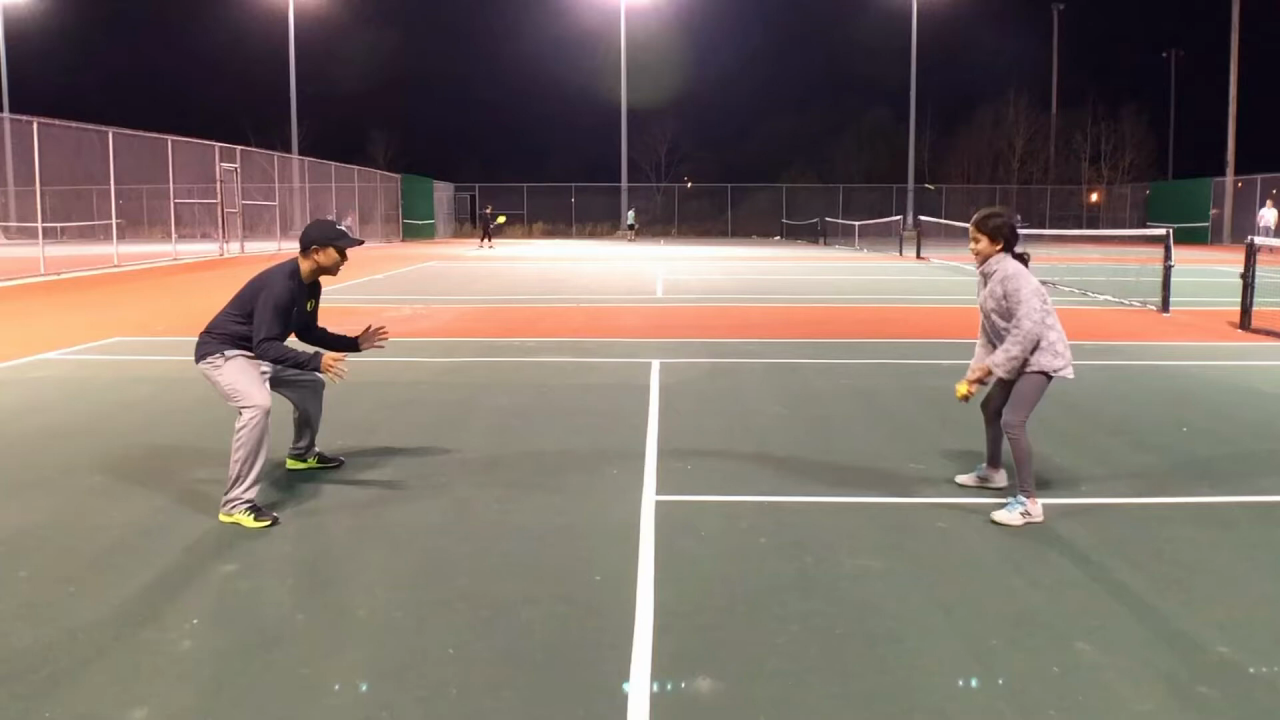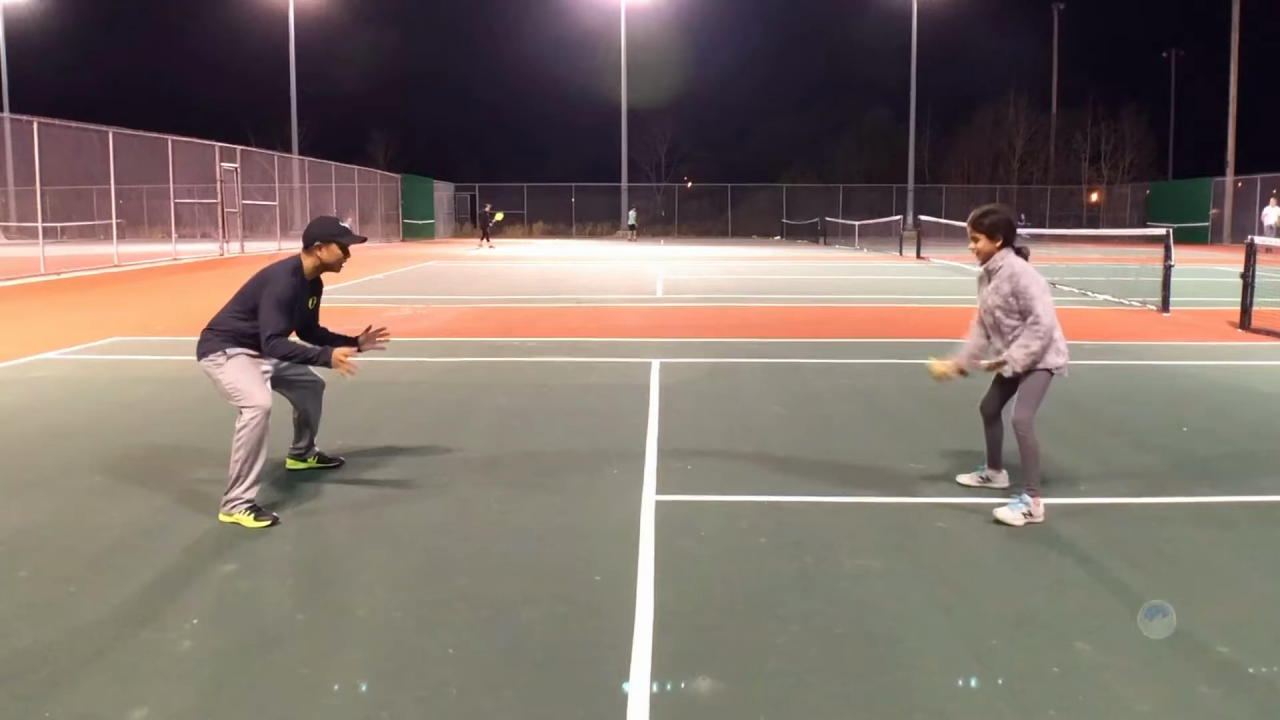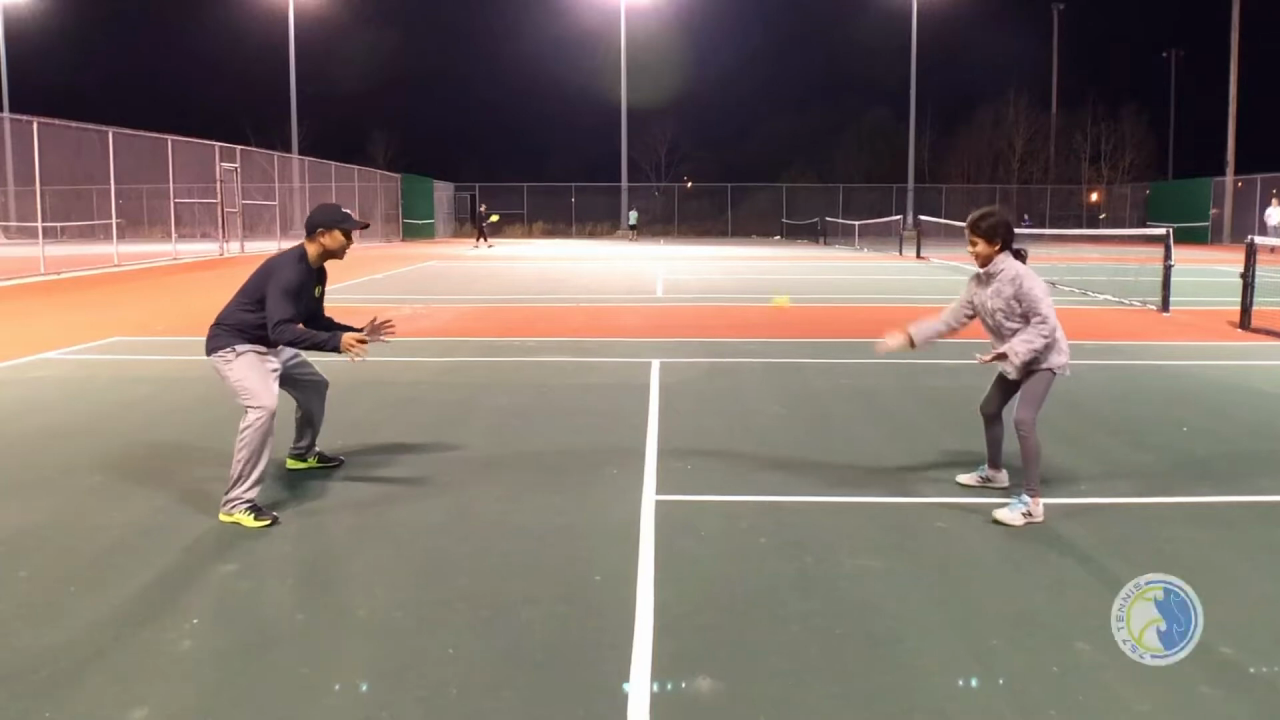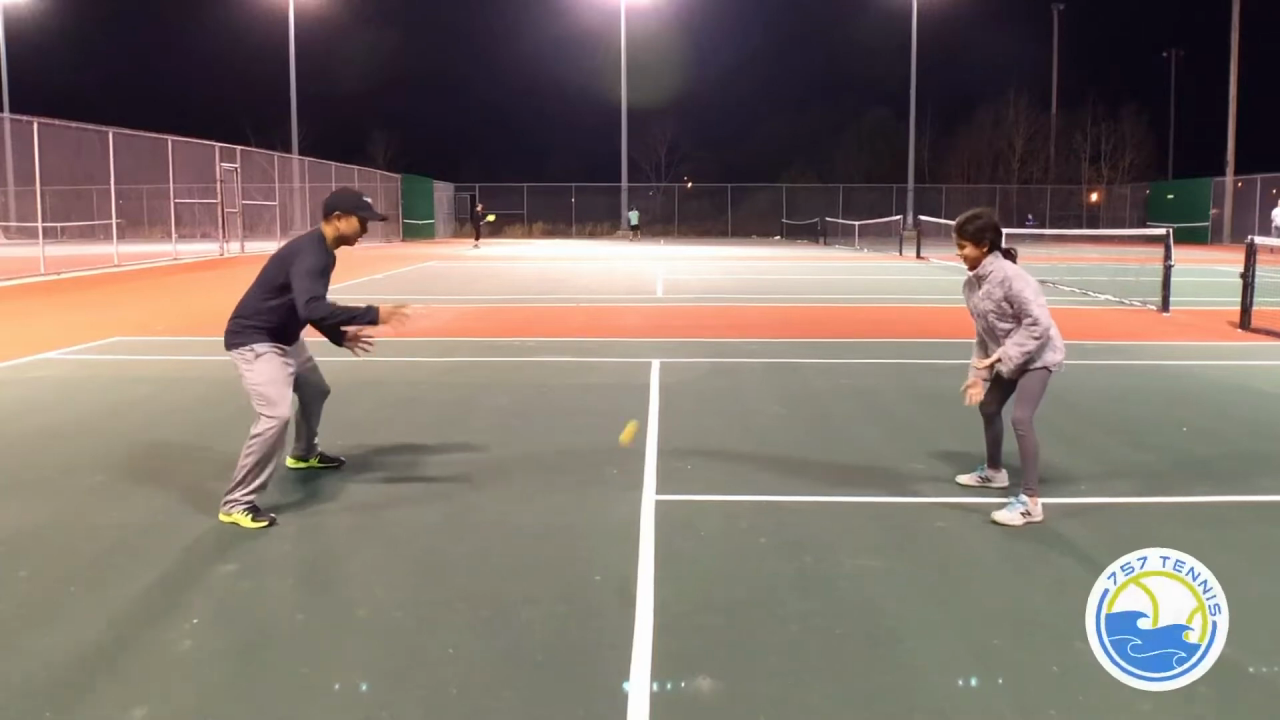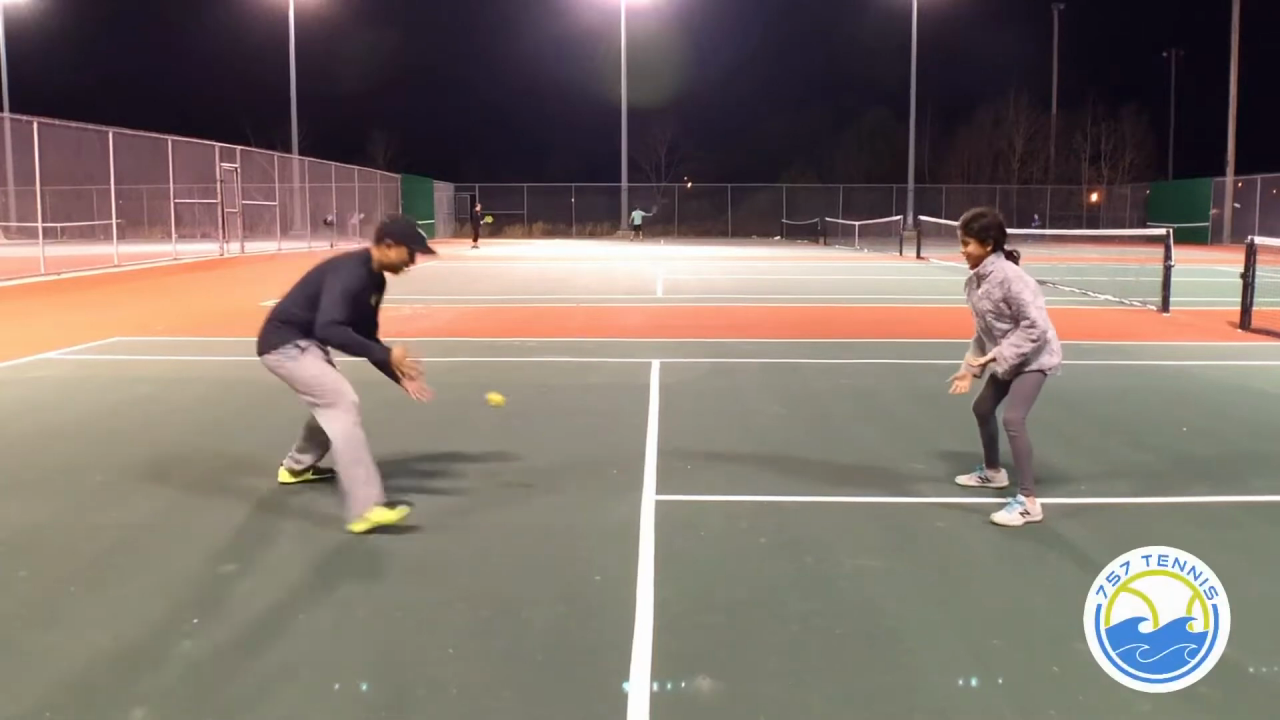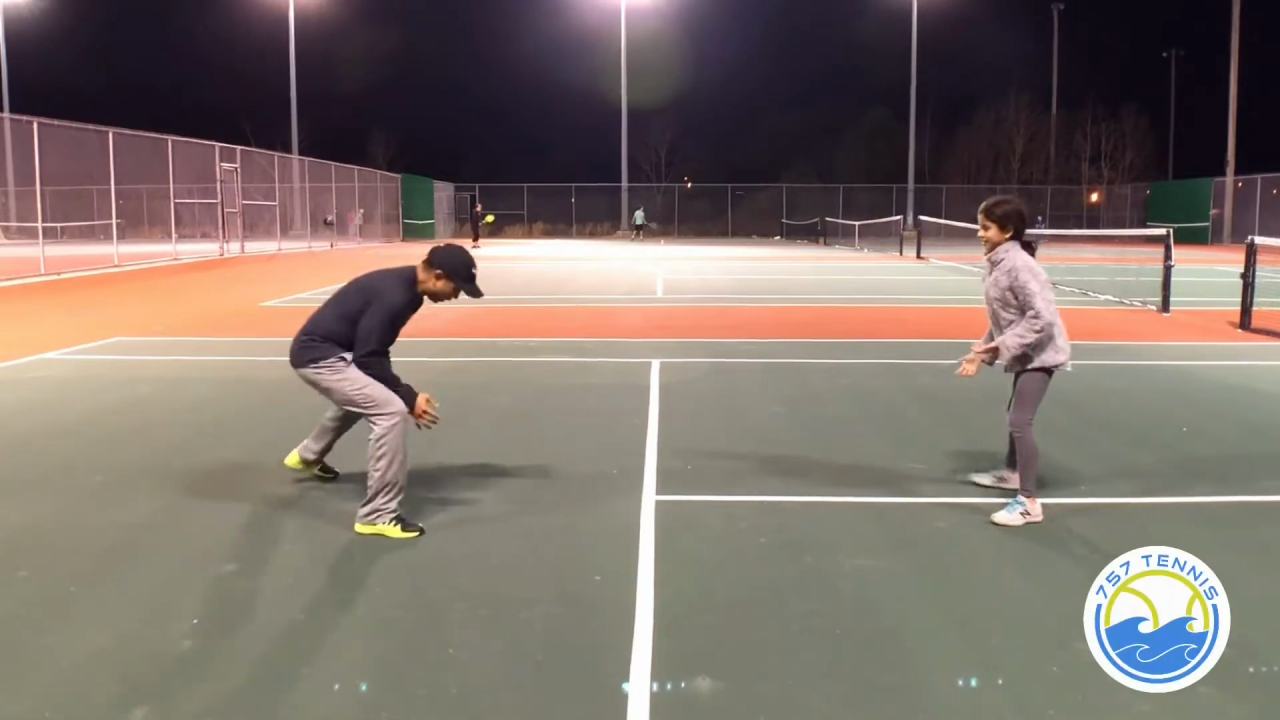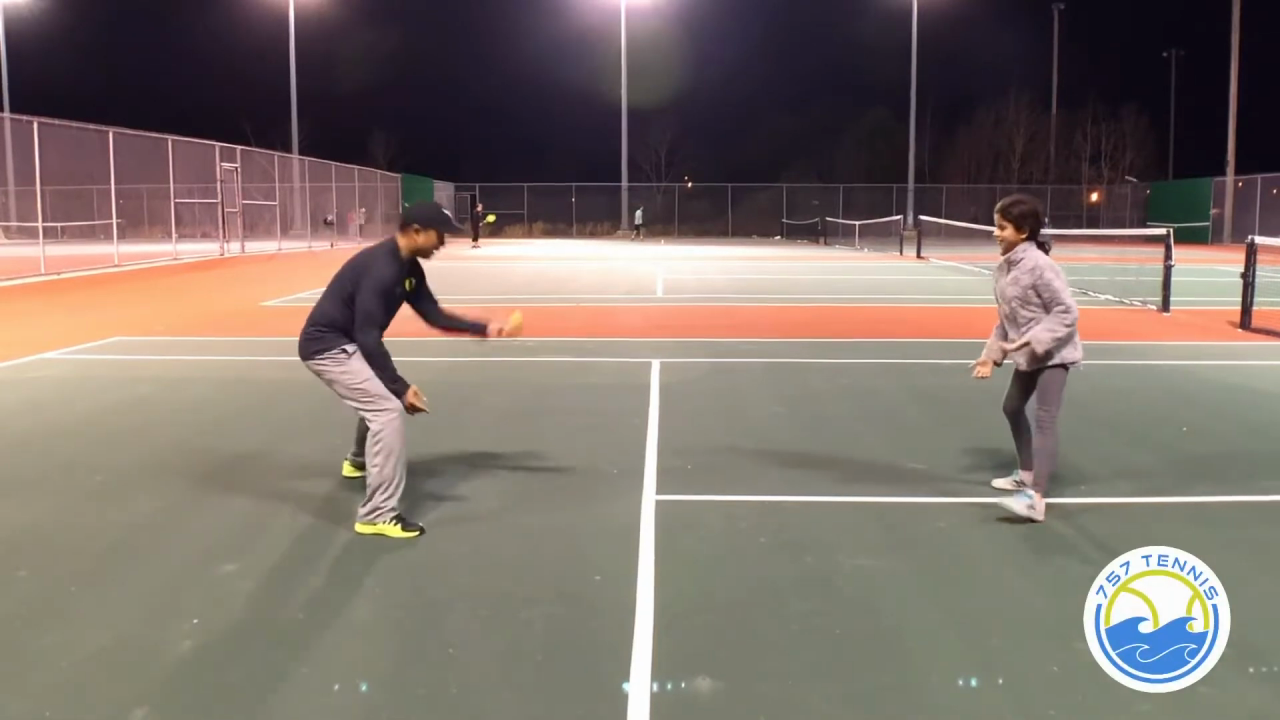
dt=0.3s
person 1, frame 1
left shoulder: (1014, 276)
right shoulder: (986, 278)
left elbow: (1027, 330)
right elbow: (987, 332)
left wrist: (993, 366)
right wrist: (978, 369)
left hip: (1041, 356)
right hip: (1016, 359)
left knee: (1012, 422)
right knee: (990, 407)
left ankle: (1029, 502)
right ankle: (993, 471)
person 1, frame 2
left shoulder: (1020, 273)
right shoulder: (987, 276)
left elbow: (1042, 324)
right elbow: (982, 327)
left wrist: (1011, 357)
right wrist: (959, 362)
left hip: (1040, 356)
right hip: (1013, 358)
left knee: (1021, 420)
right knee: (989, 408)
left ankle: (1032, 502)
right ankle: (995, 471)
person 1, frame 3
left shoulder: (1021, 278)
right shoulder: (979, 281)
left elbow: (1046, 324)
right elbow: (953, 318)
left wrist: (1011, 350)
right wrist: (910, 336)
left hip: (1043, 356)
right hip: (1011, 358)
left knee: (1023, 420)
right knee: (991, 408)
left ankle: (1032, 503)
right ankle: (994, 471)
person 1, frame 4
left shoulder: (1010, 277)
right shoulder: (972, 284)
left elbow: (1038, 324)
right elbow: (983, 335)
left wrist: (1003, 355)
right wrist: (979, 374)
left hip: (1037, 355)
right hip: (1008, 358)
left knee: (1021, 419)
right knee: (988, 407)
left ankle: (1030, 501)
right ankle: (994, 471)
person 1, frame 5
left shoulder: (1010, 277)
right shoulder: (974, 281)
left elbow: (1036, 326)
right elbow: (984, 331)
left wrist: (999, 355)
right wrist: (971, 367)
left hip: (1033, 358)
right hip: (1007, 359)
left knee: (1012, 419)
right knee: (983, 409)
left ankle: (1028, 502)
right ankle: (993, 471)
person 1, frame 6
left shoulder: (1020, 266)
right shoulder: (995, 266)
left elbow: (1042, 317)
left wrist: (1003, 345)
right wrist: (982, 352)
left hip: (1040, 353)
right hip: (1023, 354)
left knee: (1019, 422)
right knee: (1015, 417)
left ankle: (1029, 502)
right ankle: (1012, 472)
person 1, frame 7
left shoulder: (1040, 266)
right shoulder: (1003, 269)
left elbow: (1067, 313)
right elbow: (1005, 320)
left wrist: (1034, 340)
right wrist: (991, 354)
left hip: (1053, 353)
right hip: (1029, 355)
left knee: (1044, 419)
right knee: (1012, 408)
left ankle: (1036, 494)
right ankle: (1028, 473)
person 2, frame 1
left shoulder: (311, 285)
right shoulder: (280, 285)
left elbow: (307, 332)
right elbow: (266, 345)
left wrist: (355, 343)
right wrist: (315, 361)
left hip: (256, 349)
right hip: (221, 351)
left knee: (311, 385)
right knee: (258, 405)
left ankle: (302, 454)
right ankle: (237, 504)
person 2, frame 2
left shoulder: (312, 283)
right shoulder: (282, 281)
left elbow: (308, 331)
right elbow: (274, 343)
left wrist: (354, 343)
right wrist: (327, 356)
left hip: (259, 348)
right hip: (223, 349)
left knee: (310, 386)
right knee: (258, 405)
left ankle: (302, 454)
right ankle: (236, 503)
person 2, frame 3
left shoulder: (316, 272)
right shoulder: (289, 270)
left elbow: (314, 320)
right elbow: (282, 330)
left wrist: (356, 333)
right wrist: (336, 342)
left hip: (269, 344)
right hip: (234, 344)
left knee: (314, 386)
right knee: (264, 406)
left ankle: (303, 453)
right ankle: (237, 503)
person 2, frame 4
left shoulder: (324, 252)
right shoulder: (310, 253)
right elbow: (312, 308)
left wrist: (340, 337)
right wrist: (371, 314)
left hip: (284, 337)
right hip: (254, 340)
left knee: (316, 391)
right knee: (276, 414)
left ankle: (304, 454)
right ankle: (237, 503)
person 2, frame 5
left shoulder: (373, 279)
right shoulder: (349, 274)
left elbow: (364, 336)
right elbow: (331, 329)
left wrist: (397, 372)
right wrist: (385, 355)
left hip: (297, 342)
right hip: (283, 343)
left knee: (331, 400)
right knee: (343, 404)
left ankle: (299, 465)
right ankle: (365, 509)
person 2, frame 6
left shoulder: (408, 290)
right shoulder: (393, 296)
left elbow: (376, 351)
right elbow: (368, 358)
left wrist: (404, 395)
right wrist: (409, 397)
left hip: (322, 350)
right hip: (319, 356)
left knee: (360, 400)
right knee: (392, 412)
left ankle: (307, 456)
right ankle: (378, 515)
person 2, frame 7
left shoulder: (409, 268)
right shoulder: (381, 268)
left elbow: (432, 314)
right elbow: (368, 335)
left wrist: (482, 328)
right wrist: (401, 386)
left hip: (344, 344)
right hip: (328, 346)
left knee: (386, 397)
right knee: (389, 409)
left ankle: (362, 461)
right ankle: (378, 514)
